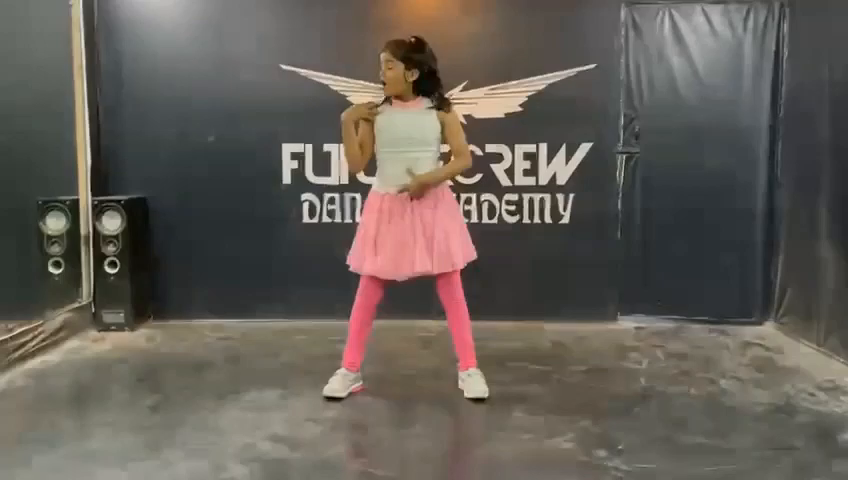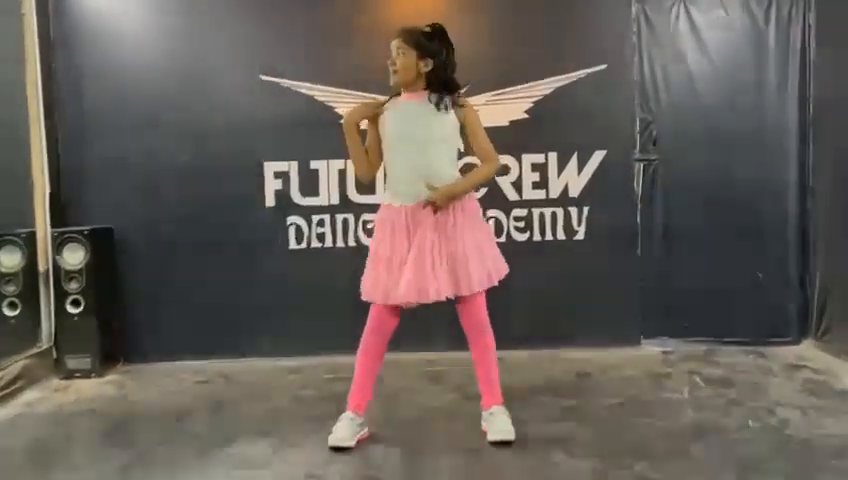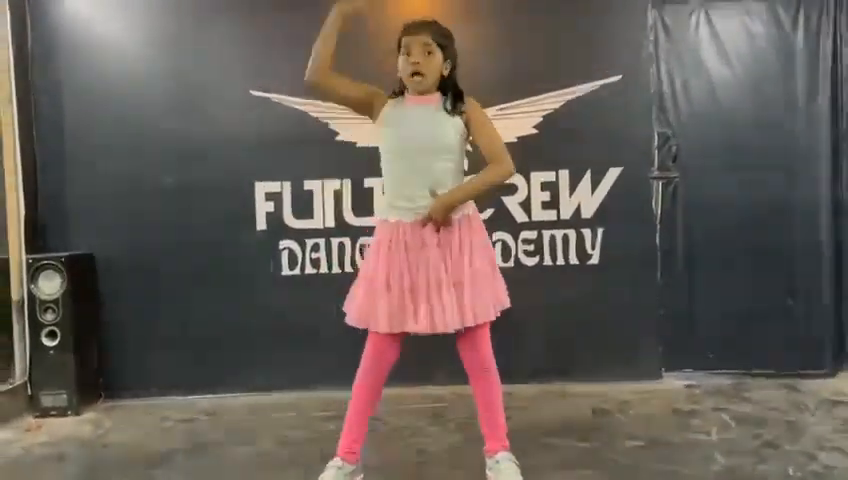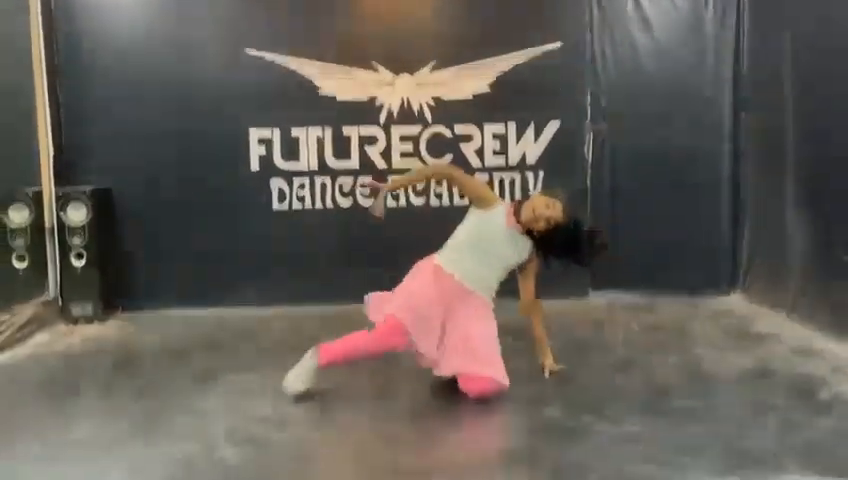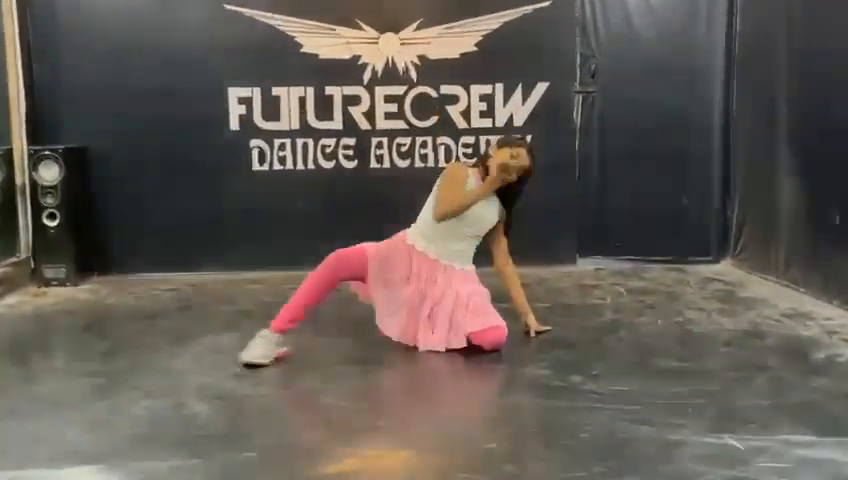
dt=1s
person 1, frame 1
left shoulder: (439, 108)
right shoulder: (375, 114)
left elbow: (464, 158)
right elbow: (356, 165)
left wrist: (429, 179)
right wrist: (348, 121)
left hip: (433, 206)
right hip: (386, 208)
left knee: (451, 291)
right knee: (368, 292)
left ankle: (468, 369)
right ankle: (349, 370)
person 1, frame 2
left shoulder: (455, 104)
right shoulder: (382, 112)
left elbow: (490, 162)
right elbow: (367, 173)
left wrist: (453, 191)
right wrist: (351, 127)
left hip: (453, 218)
right hip: (399, 222)
left knee: (475, 318)
right knee: (380, 323)
left ankle: (493, 407)
right ankle: (355, 414)
person 1, frame 3
left shoulder: (464, 110)
right shoulder: (381, 106)
left elbow: (503, 167)
right elbow: (317, 77)
left wrist: (454, 200)
left hip: (455, 235)
right hip: (396, 238)
left knee: (477, 350)
right knee: (379, 355)
person 1, frame 4
left shoulder: (531, 252)
right shoulder: (489, 201)
left elbow: (530, 302)
right elbow: (446, 171)
left wrist: (545, 353)
right wrist: (396, 184)
left hip: (472, 306)
right hip: (436, 280)
left knee: (482, 387)
right knee: (390, 340)
left ankle: (449, 357)
right ankle: (319, 357)
person 1, frame 5
left shoulder: (499, 209)
right shoulder: (458, 173)
left elbow: (503, 263)
right elbow: (441, 212)
left wrist: (527, 315)
right wrist: (484, 189)
left hip: (454, 276)
right hip: (411, 254)
left knee: (495, 337)
right knee: (342, 261)
left ankle: (439, 321)
right ankle: (274, 335)
